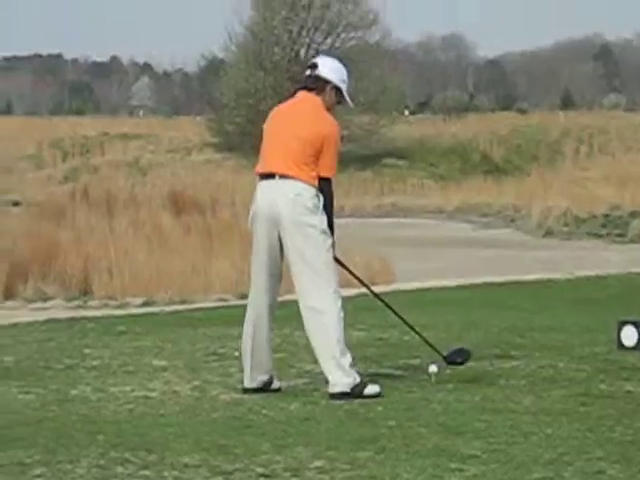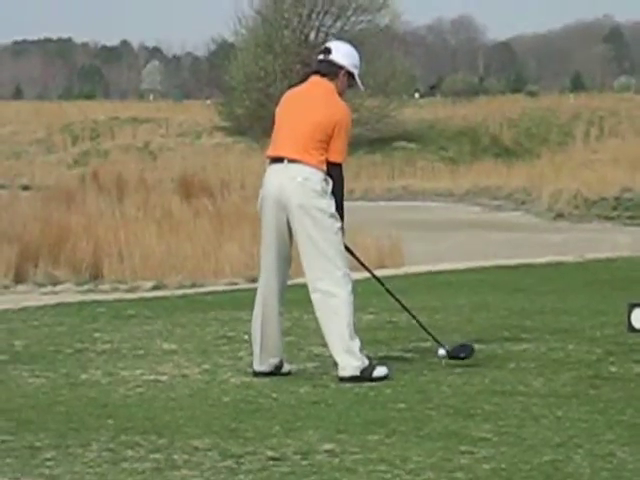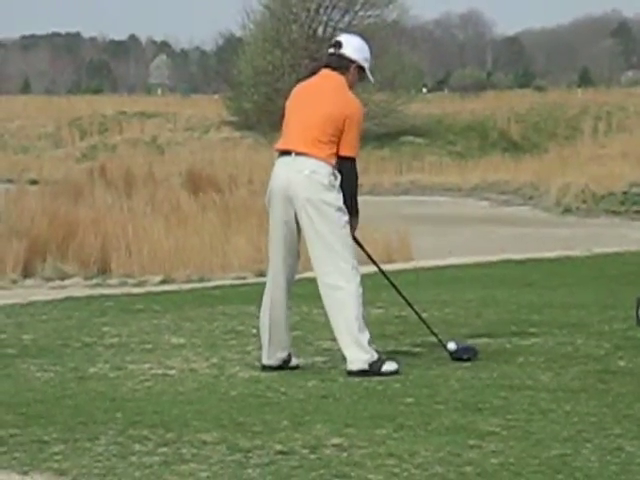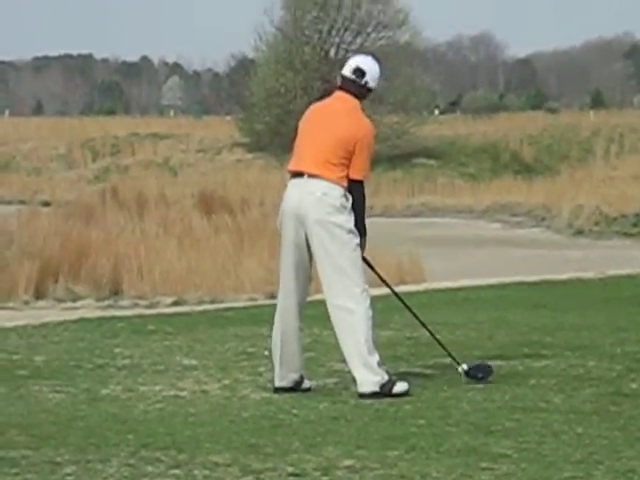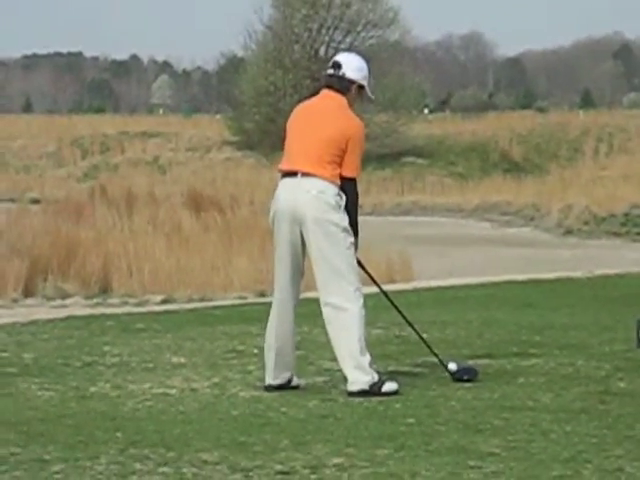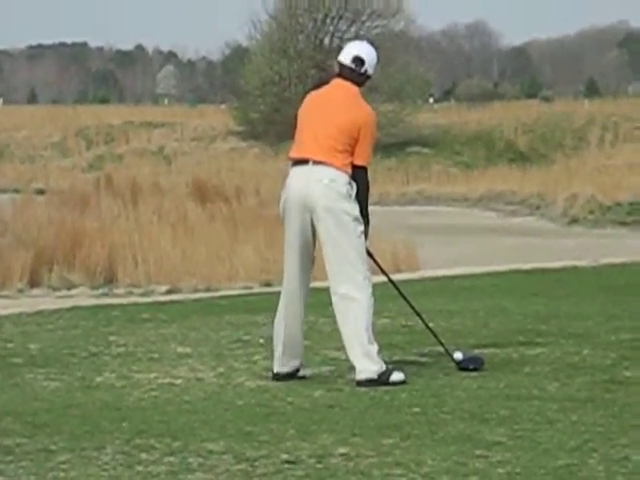
dt=0.7s
person 1, frame 1
left shoulder: (277, 112)
right shoulder: (327, 124)
right elbow: (324, 183)
right wrist: (329, 233)
left hip: (264, 195)
right hip: (298, 199)
left knee: (261, 291)
right knee: (321, 293)
left ankle: (257, 375)
right ankle: (342, 380)
person 1, frame 2
left shoulder: (289, 96)
right shoulder: (339, 109)
right elbow: (334, 168)
right wrist: (338, 217)
left hip: (274, 180)
right hip: (307, 183)
left knee: (271, 276)
right knee: (331, 278)
left ankle: (266, 359)
right ankle: (351, 363)
person 1, frame 3
left shoulder: (300, 89)
right shoulder: (350, 104)
right elbow: (347, 163)
right wrist: (352, 212)
left hip: (282, 172)
right hip: (315, 177)
left knee: (279, 269)
right knee: (339, 271)
left ankle: (275, 352)
right ankle: (360, 357)
person 1, frame 4
left shoulder: (313, 110)
right shoulder: (362, 126)
right elbow: (355, 184)
right wrist: (360, 233)
left hip: (294, 195)
right hip: (326, 199)
left knee: (291, 291)
right knee: (349, 293)
left ankle: (287, 374)
right ankle: (371, 379)
person 1, frame 5
left shoulder: (300, 110)
right shoulder: (352, 123)
right elbow: (348, 182)
right wrist: (353, 230)
left hip: (286, 192)
right hip: (319, 196)
left knee: (284, 289)
right knee: (343, 293)
left ankle: (278, 373)
right ankle: (360, 378)
person 1, frame 6
left shoulder: (311, 98)
right shoulder: (364, 113)
right elbow: (359, 171)
right wrist: (363, 219)
left hip: (297, 181)
right hip: (330, 185)
left knee: (294, 278)
right knee: (352, 280)
left ankle: (285, 362)
right ankle: (368, 367)
